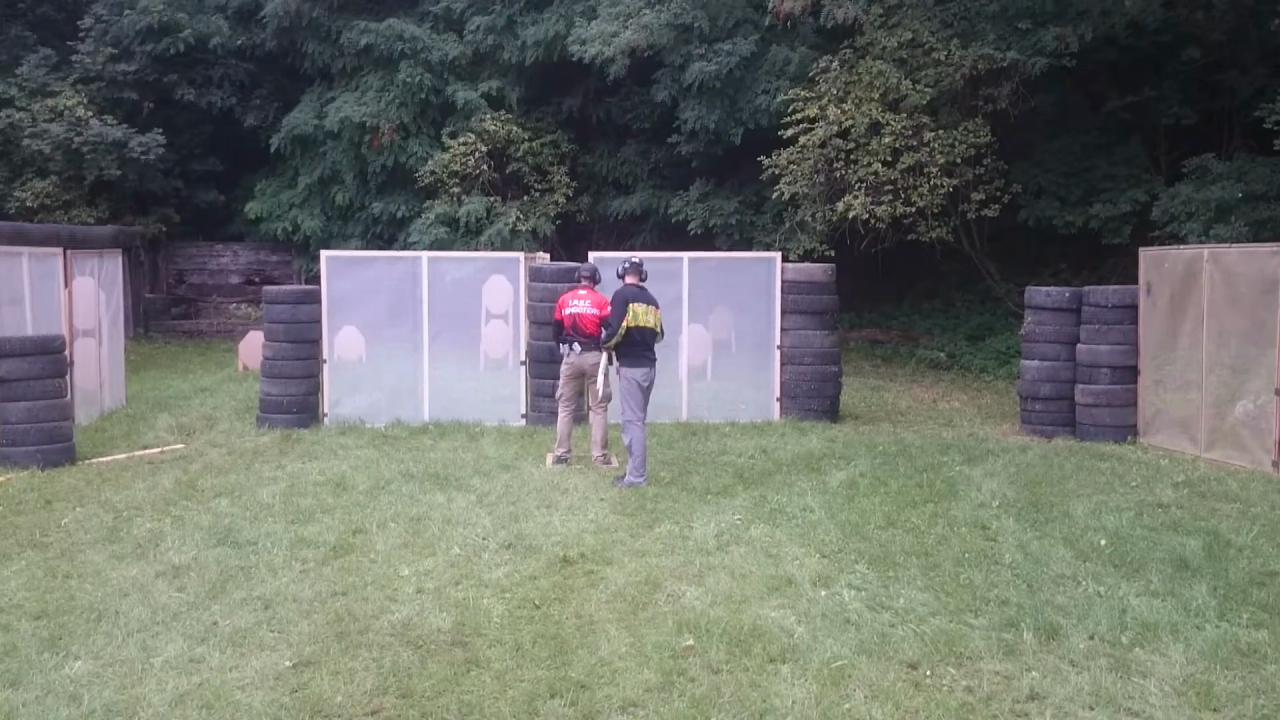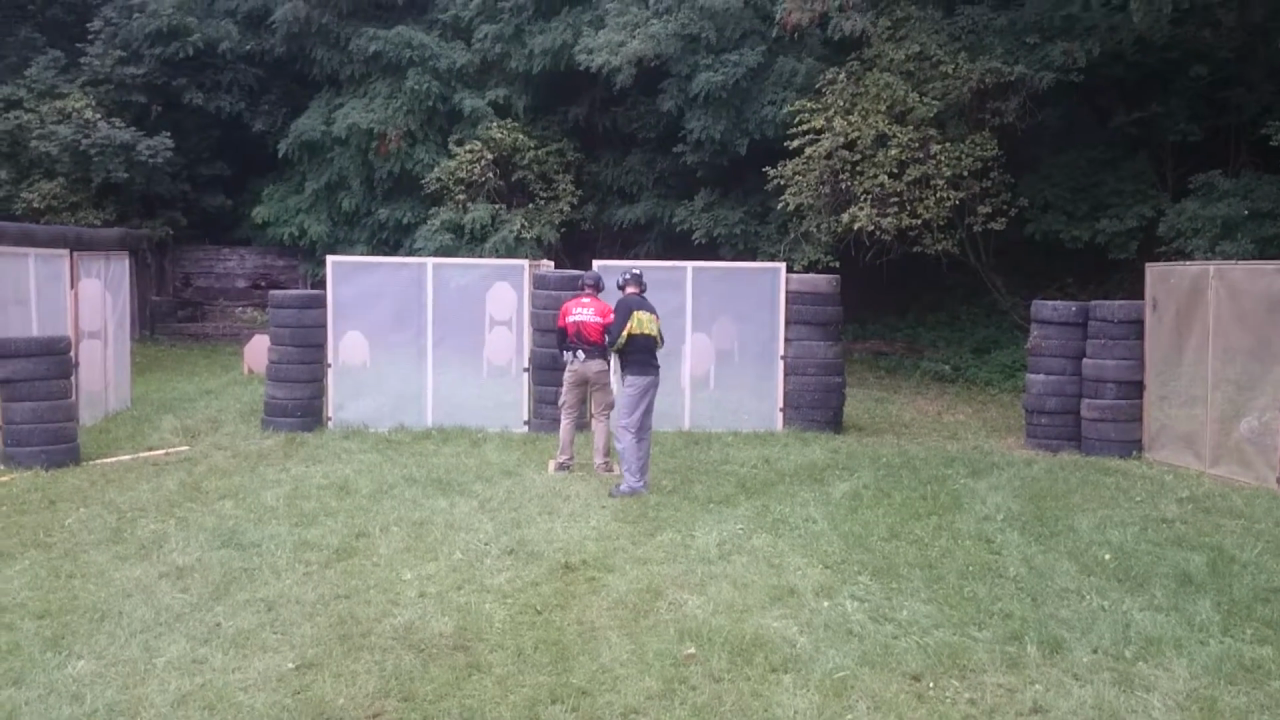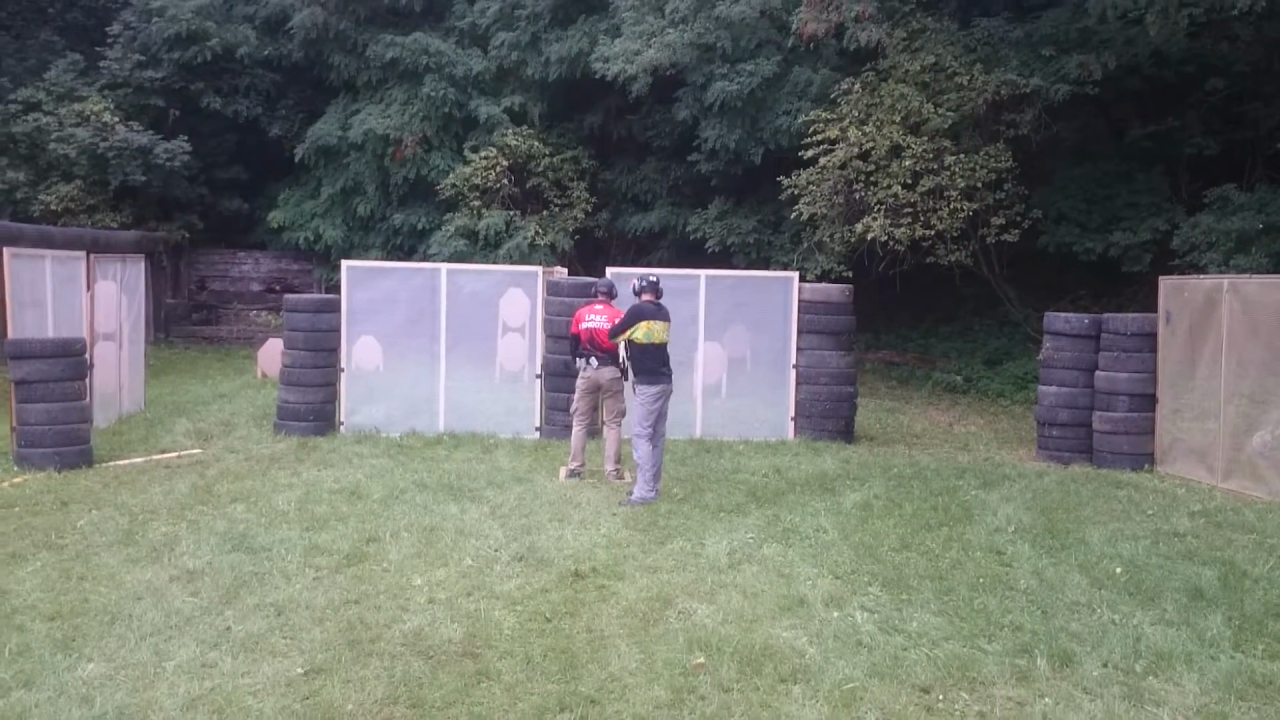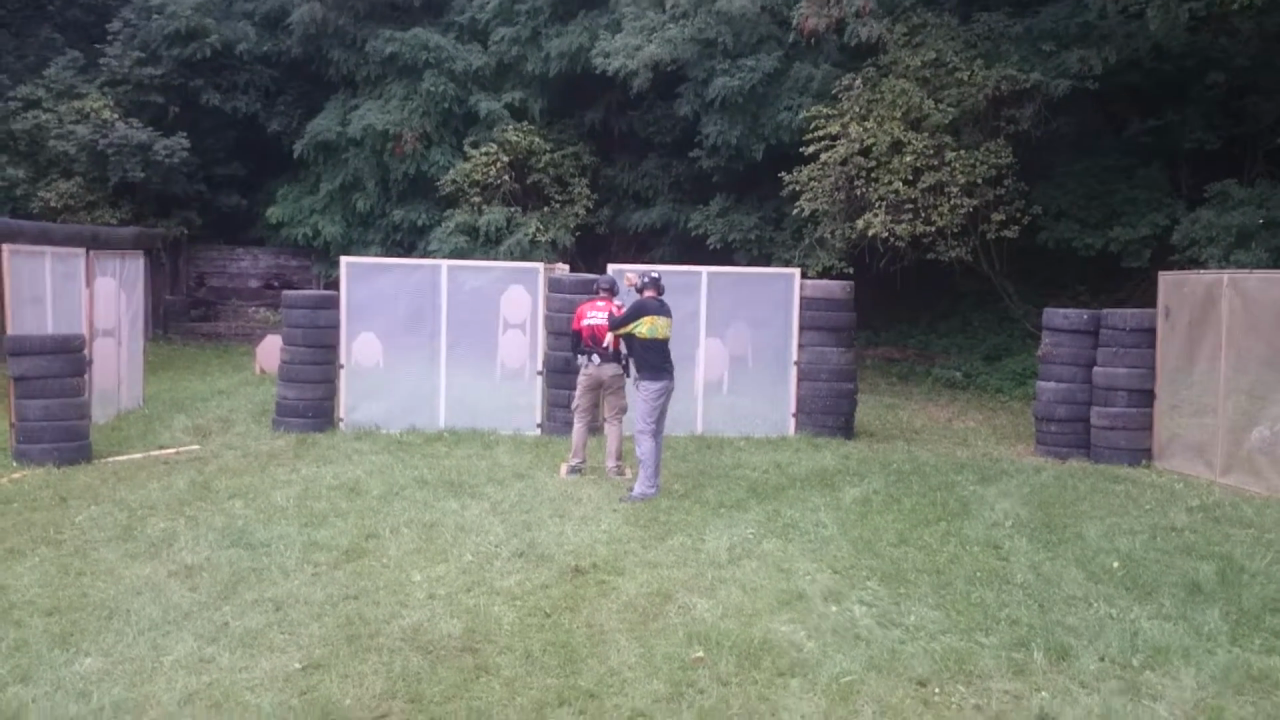
dt=0.4s
person 1, frame 1
left shoulder: (622, 294)
right shoulder: (651, 299)
left elbow: (616, 328)
right elbow: (659, 334)
left wrist: (606, 345)
left hip: (631, 366)
right hip: (649, 365)
left knee: (631, 421)
right knee: (637, 420)
left ankle: (636, 477)
right ankle: (636, 471)
person 1, frame 2
left shoulder: (625, 303)
right shoulder: (649, 307)
left elbow: (617, 336)
right elbow: (659, 341)
left wrist: (612, 347)
left hip: (636, 374)
right hip: (651, 372)
left knee: (626, 427)
right knee: (643, 429)
left ankle: (631, 483)
right ankle: (640, 479)
person 1, frame 3
left shoulder: (638, 310)
right shoulder: (663, 312)
left elbow: (613, 335)
left wrist: (619, 322)
left hip: (648, 383)
right hip: (664, 381)
left knee: (641, 436)
right knee: (657, 436)
left ankle: (644, 493)
right ankle: (651, 487)
person 1, frame 4
left shoulder: (641, 306)
right shoulder: (664, 308)
left elbow: (613, 326)
left wrist: (614, 311)
right wrist: (637, 283)
left hip: (651, 380)
right hip: (665, 377)
left knee: (644, 432)
right knee: (655, 433)
left ankle: (645, 489)
right ankle: (651, 483)
person 2, frame 1
left shoulder: (564, 300)
right shoulder: (601, 301)
left elbow: (556, 331)
left hip: (571, 356)
right hip: (595, 356)
left knee: (565, 407)
right knee: (599, 407)
left ankle: (561, 454)
right ankle: (600, 455)
person 2, frame 2
left shoulder: (568, 307)
right shoulder: (605, 309)
left elbow: (560, 338)
right wrist: (611, 358)
left hip: (574, 364)
right hip: (598, 364)
left knee: (568, 415)
right knee: (601, 415)
left ankle: (563, 461)
right ankle: (602, 463)
person 2, frame 3
left shoulder: (580, 314)
right shoulder: (617, 315)
left elbow: (573, 343)
right wrist: (624, 365)
left hip: (587, 371)
right hip: (611, 371)
left knee: (580, 421)
right knee: (613, 423)
left ankle: (574, 468)
right ankle: (613, 470)
person 2, frame 4
left shoulder: (582, 310)
right shoulder: (618, 311)
left elbow: (574, 340)
right wrist: (626, 362)
left hip: (589, 367)
right hip: (613, 368)
left knee: (581, 418)
right knee: (614, 419)
left ankle: (575, 464)
right ankle: (614, 466)
